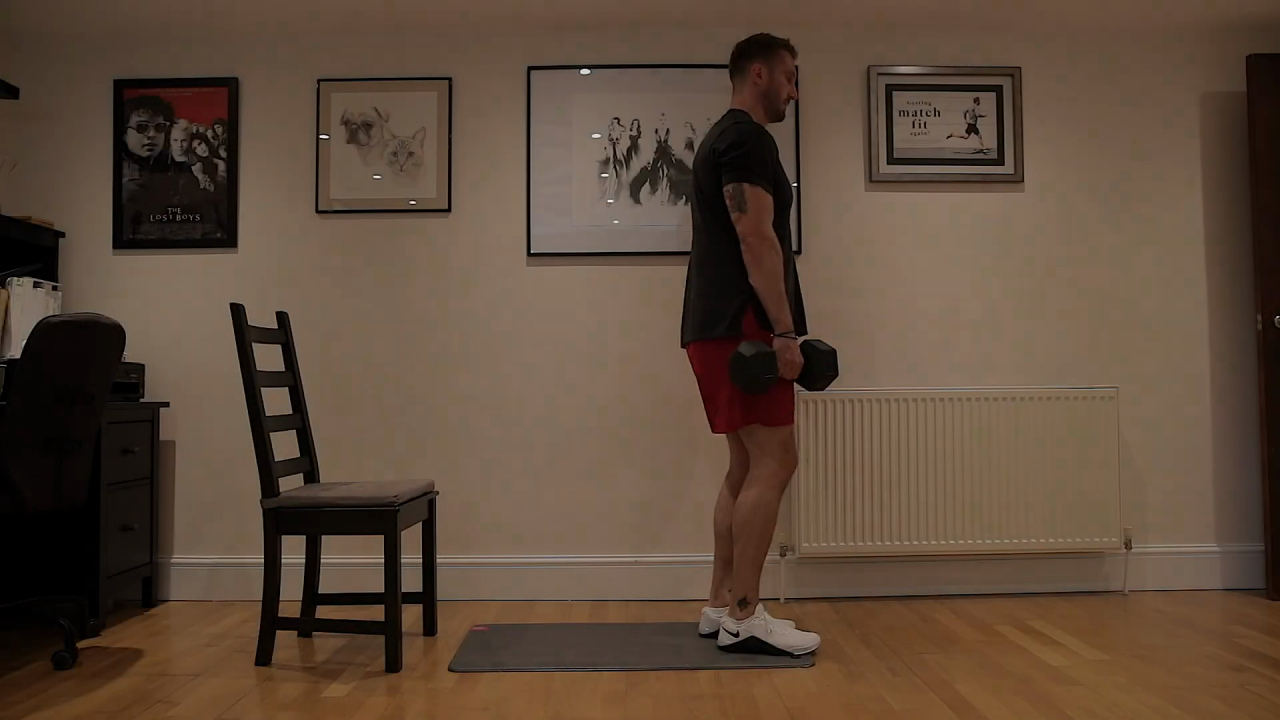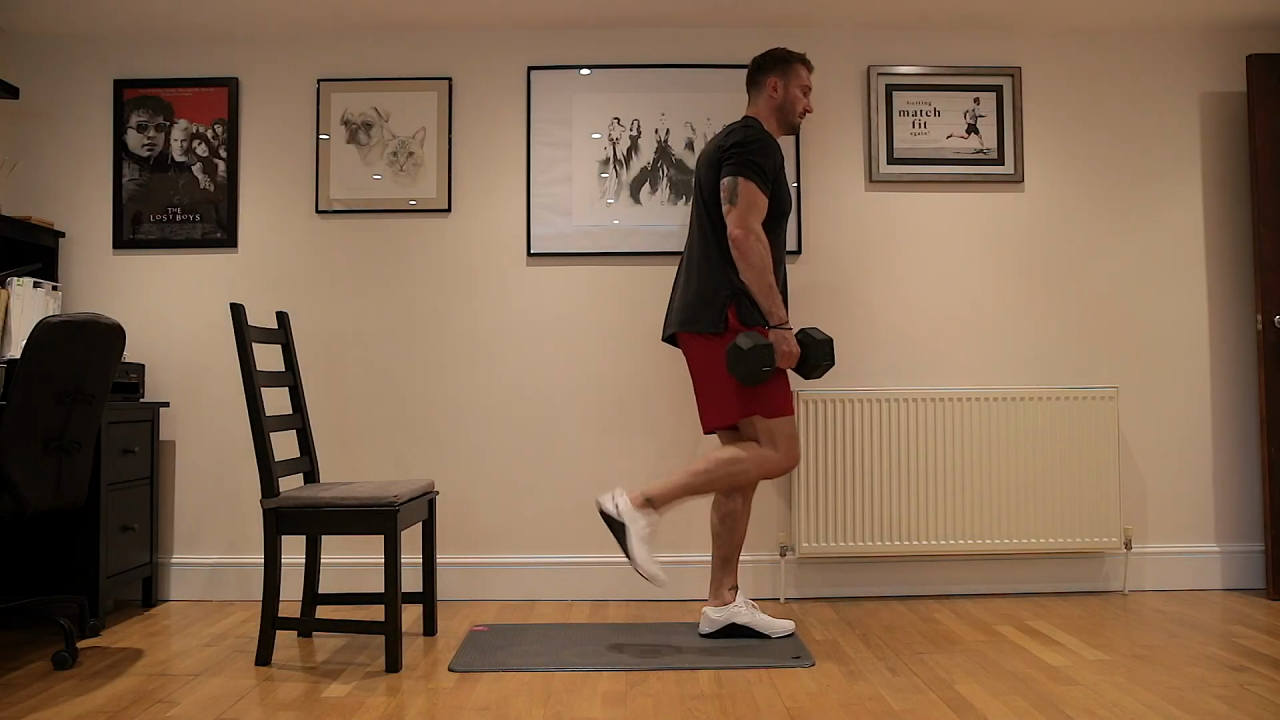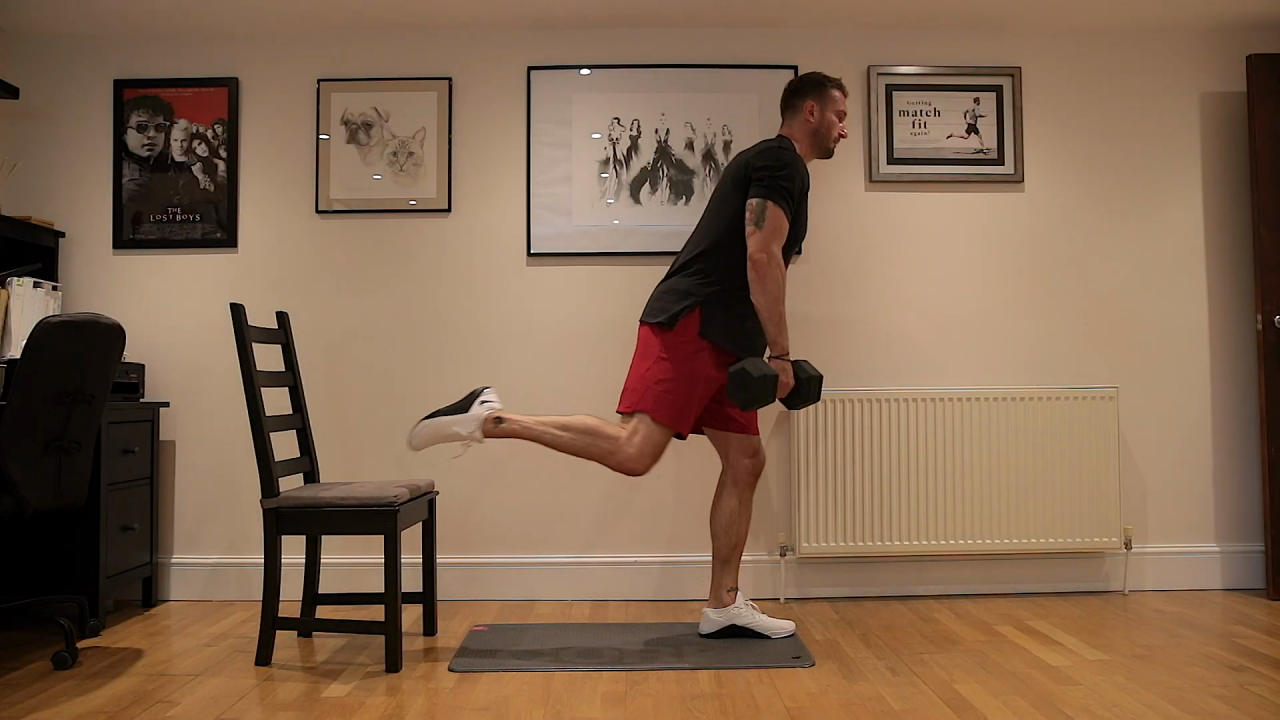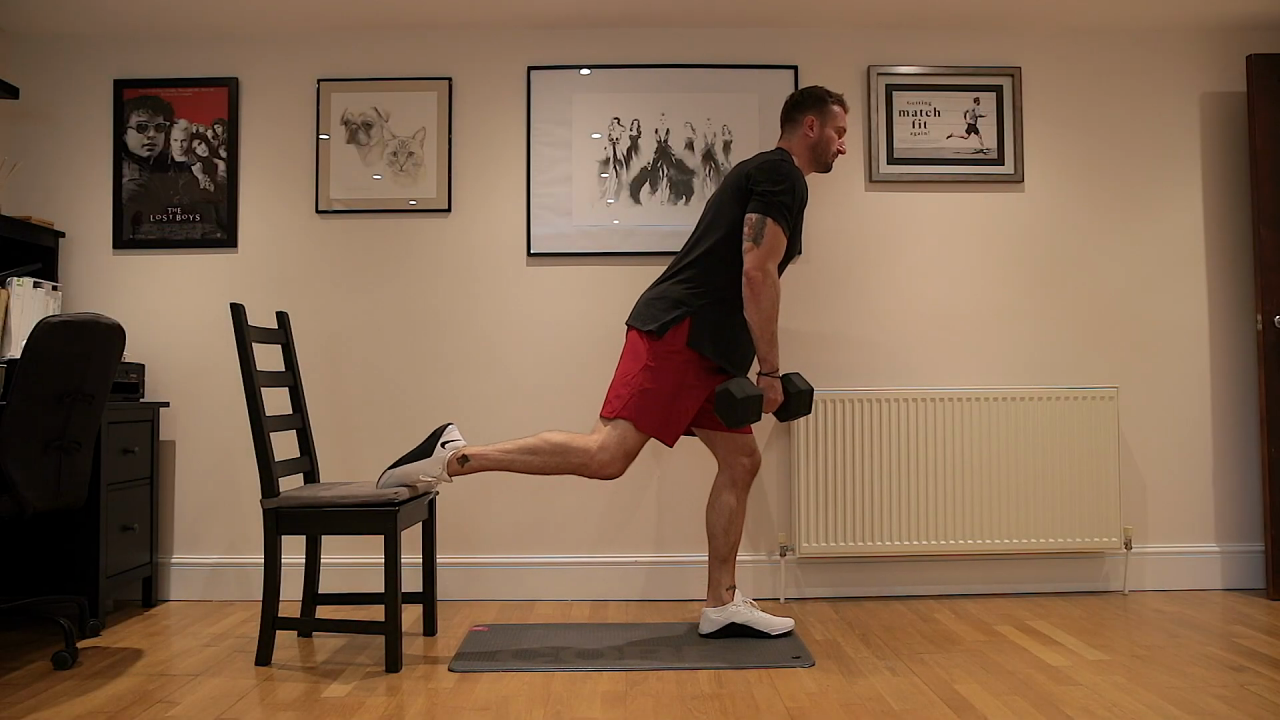
dt=0.5s
person 1, frame 1
left shoulder: (725, 139)
right shoulder: (747, 138)
right elbow: (756, 239)
right wrist: (784, 333)
left hip: (721, 323)
right hip: (741, 324)
left knee: (747, 466)
right knee: (772, 464)
left ankle: (722, 606)
right ankle: (743, 618)
person 1, frame 2
left shoulder: (740, 145)
right shoulder: (753, 143)
right elbow: (743, 235)
left wrist: (767, 324)
right wrist: (780, 325)
left hip: (720, 320)
right hip: (725, 318)
left knee: (747, 460)
right knee: (776, 454)
left ankle: (722, 603)
right ankle: (639, 505)
person 1, frame 3
left shoulder: (767, 165)
right shoulder: (782, 162)
right elbow: (761, 258)
left wrist: (758, 348)
right wrist: (781, 355)
left hip: (713, 336)
right hip: (690, 323)
left knee: (746, 461)
right knee: (633, 451)
left ankle: (724, 605)
right ankle: (490, 419)
person 1, frame 4
left shoulder: (763, 176)
right shoulder: (782, 176)
right elbow: (757, 274)
left wrist: (749, 363)
right wrist: (769, 370)
left hip: (703, 343)
right hip: (678, 333)
left knee: (741, 461)
right knee: (606, 456)
left ankle: (722, 605)
right ankle: (455, 455)
